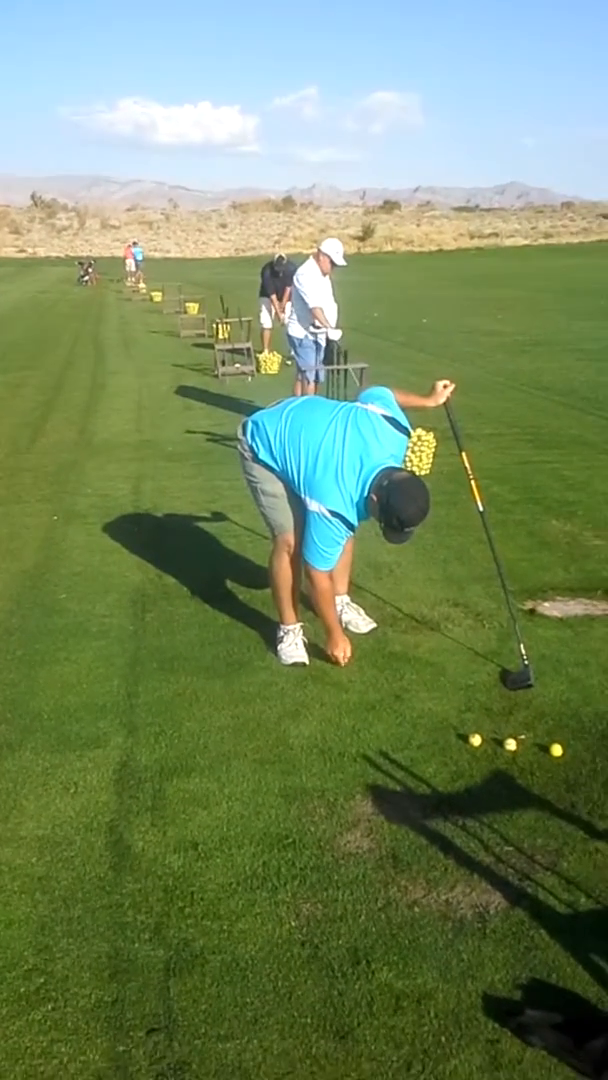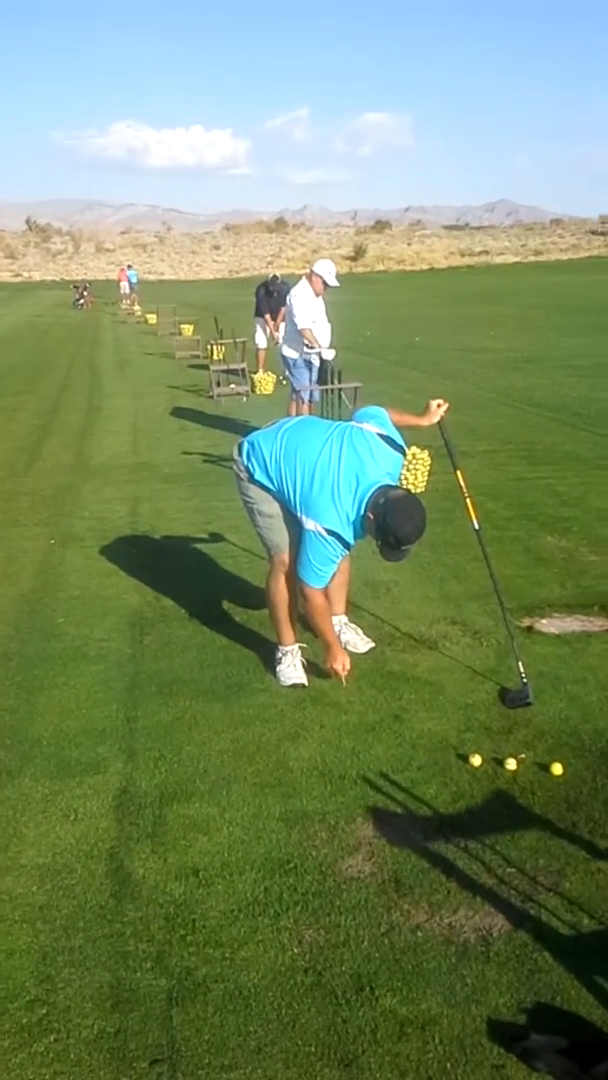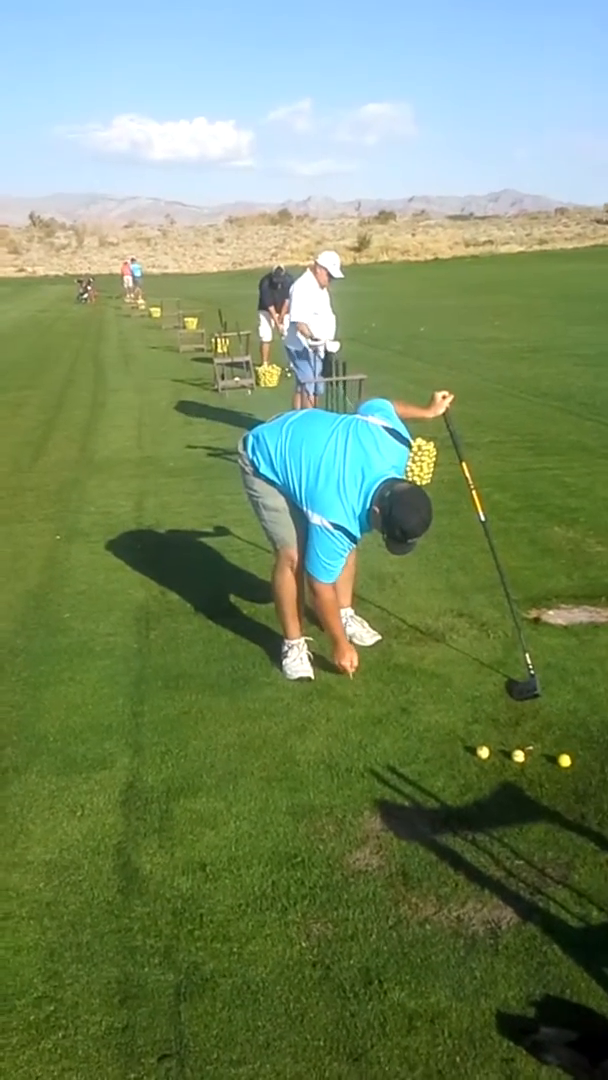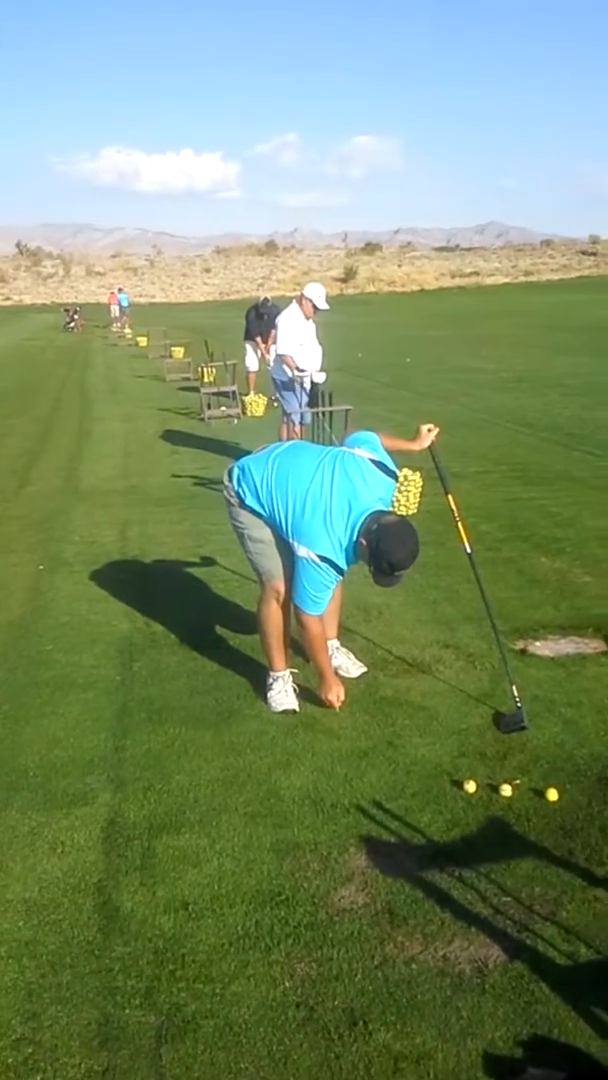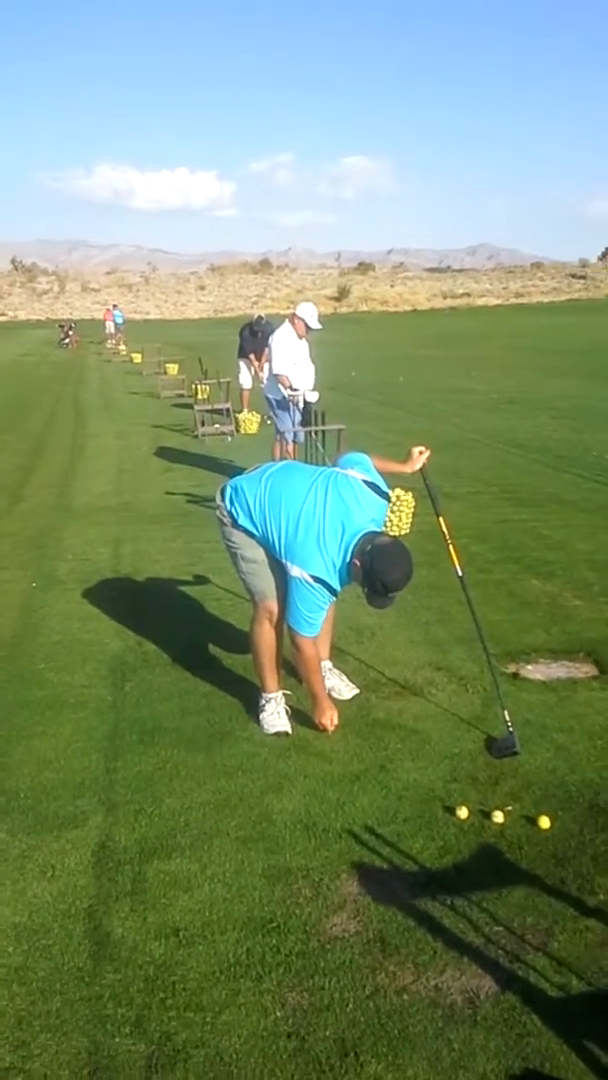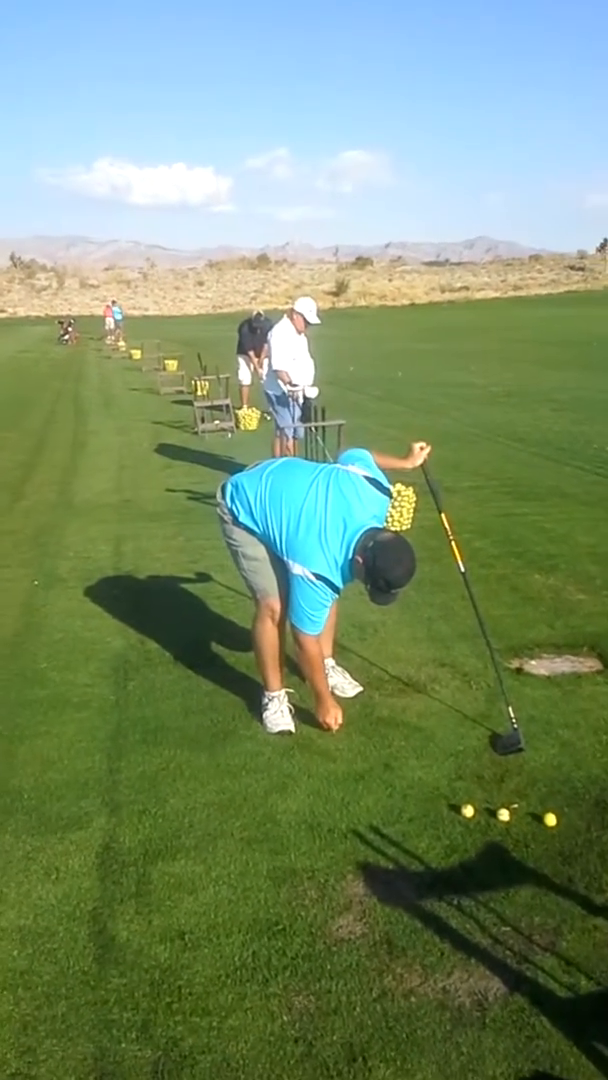
dt=0.2s
person 1, frame 1
left shoulder: (396, 433)
right shoulder: (333, 506)
left elbow: (375, 393)
right elbow: (317, 574)
left wrist: (429, 400)
right wrist: (335, 636)
right hip: (263, 446)
left knee: (343, 531)
right knee: (290, 540)
left ankle: (341, 601)
right ankle: (289, 629)
person 1, frame 2
left shoulder: (391, 452)
right shoulder: (329, 525)
left elbow: (369, 412)
right elbow: (311, 591)
left wrist: (423, 419)
right wrist: (333, 649)
left hip: (296, 439)
right hip: (259, 468)
left knee: (339, 550)
right knee: (286, 561)
left ankle: (338, 621)
right ankle: (287, 650)
person 1, frame 3
left shoulder: (396, 444)
right shoulder: (336, 518)
left elbow: (375, 406)
right elbow: (320, 586)
left wrist: (427, 411)
right wrist: (340, 645)
right hip: (263, 460)
left knee: (345, 543)
right knee: (293, 555)
left ankle: (345, 614)
right ankle: (293, 644)
person 1, frame 4
left shoulder: (382, 476)
right shoulder: (322, 551)
left elbow: (361, 437)
right elbow: (308, 619)
left wrist: (414, 444)
right wrist: (327, 679)
right hip: (249, 492)
left knee: (331, 576)
right knee: (278, 587)
left ankle: (331, 647)
right ankle: (278, 676)
person 1, frame 5
left shoulder: (376, 498)
right shoulder: (316, 571)
left elbow: (353, 459)
right elbow: (302, 641)
left wrist: (405, 466)
right wrist: (321, 702)
right hip: (241, 510)
left knee: (324, 598)
right knee: (271, 607)
left ankle: (323, 668)
right ankle: (270, 698)
person 1, frame 6
left shoulder: (376, 494)
right shoulder: (318, 569)
left elbow: (354, 455)
right elbow: (306, 639)
left wrist: (406, 462)
right wrist: (324, 701)
right hip: (242, 509)
left knee: (324, 597)
right knee: (274, 605)
left ankle: (326, 666)
right ankle: (273, 696)
